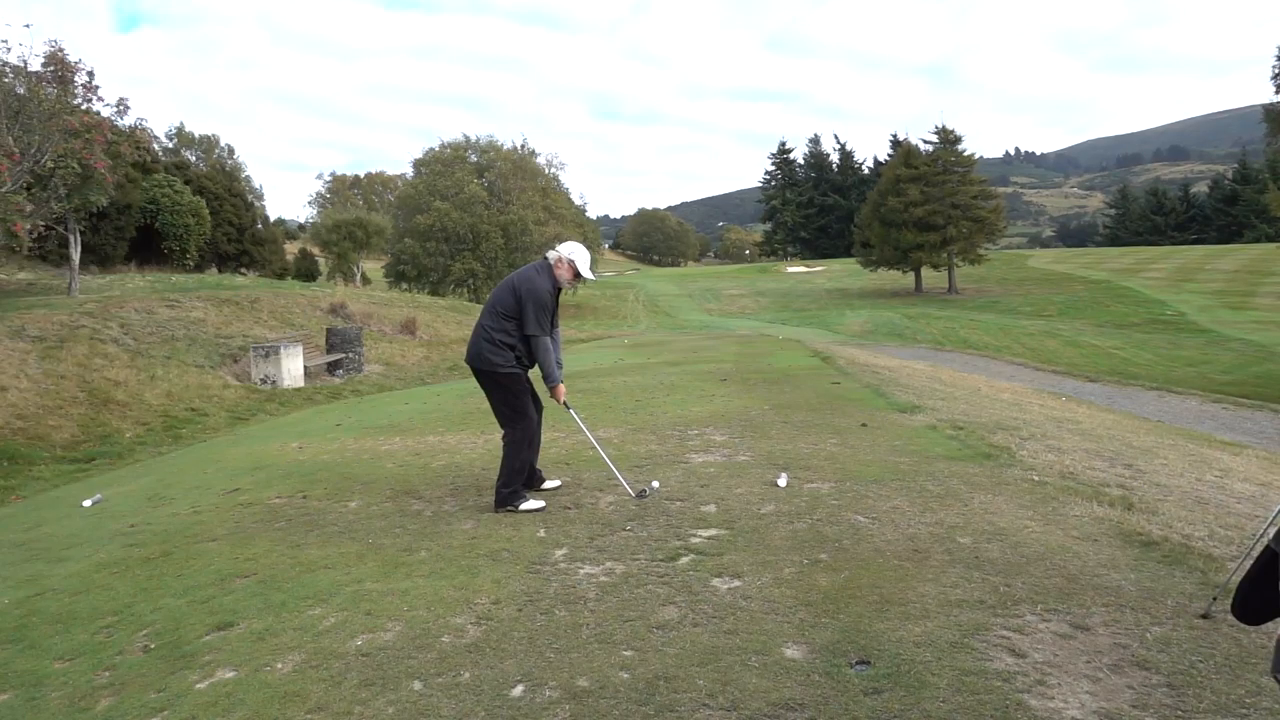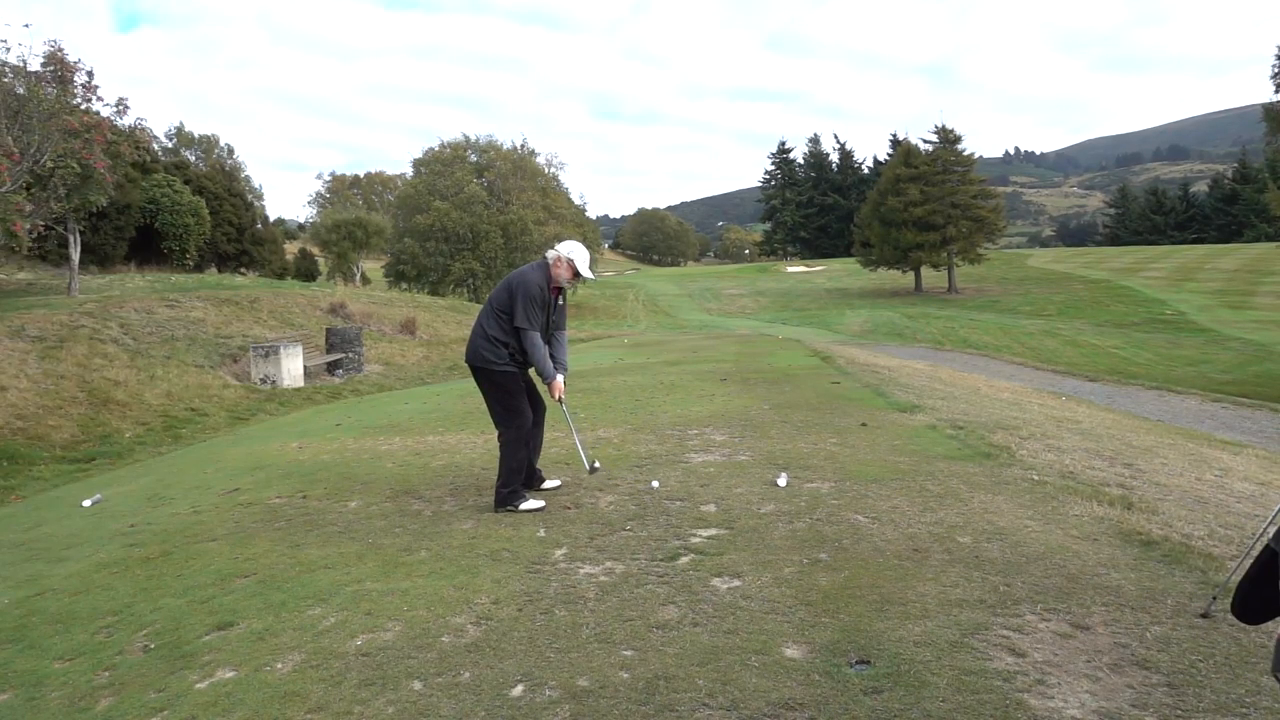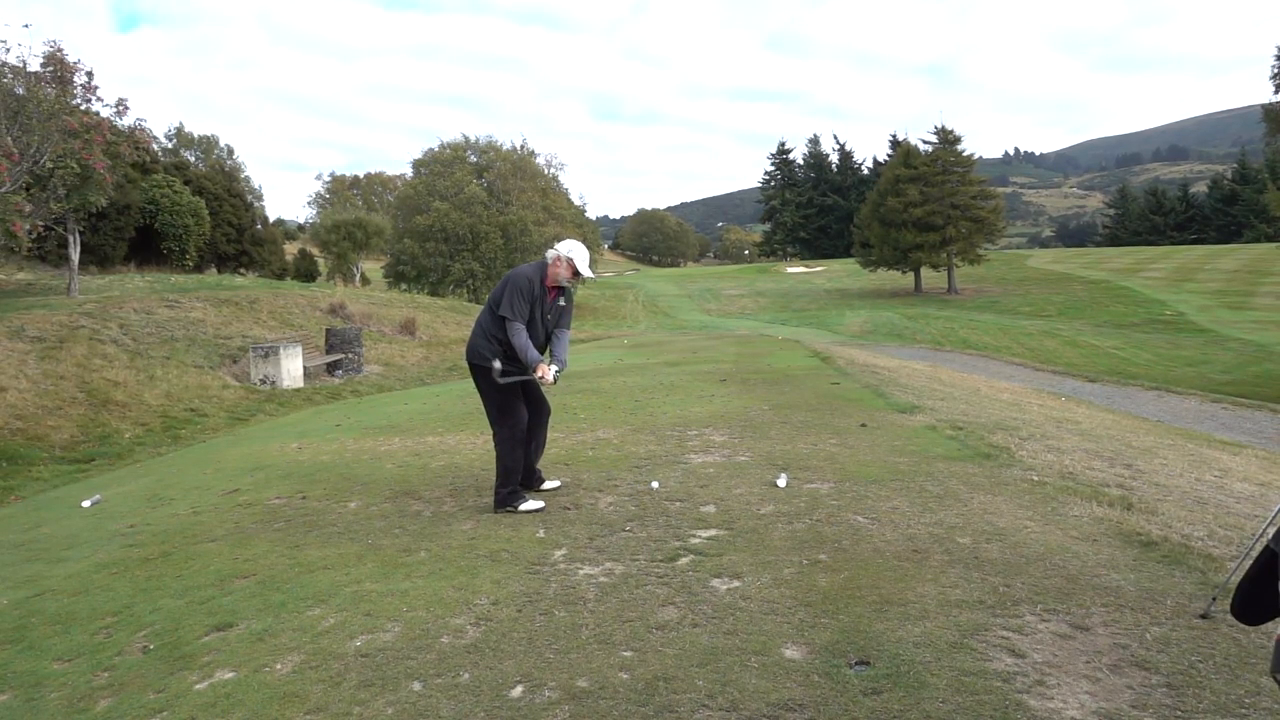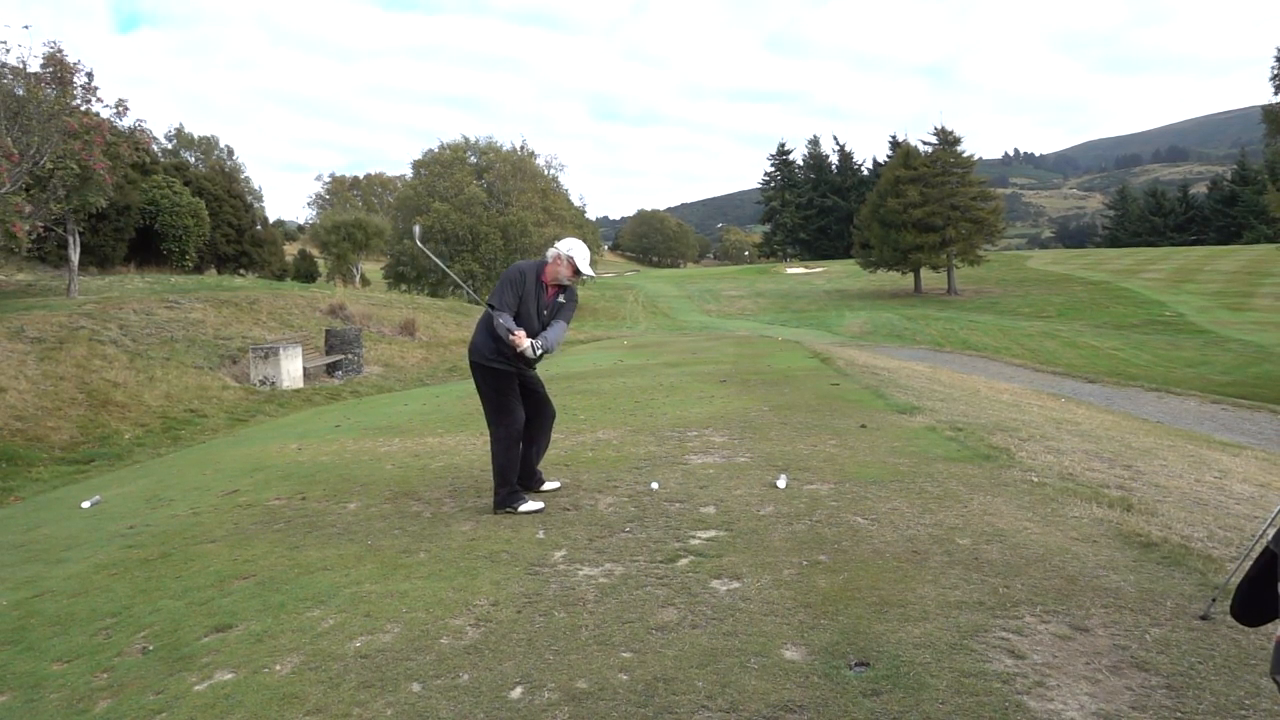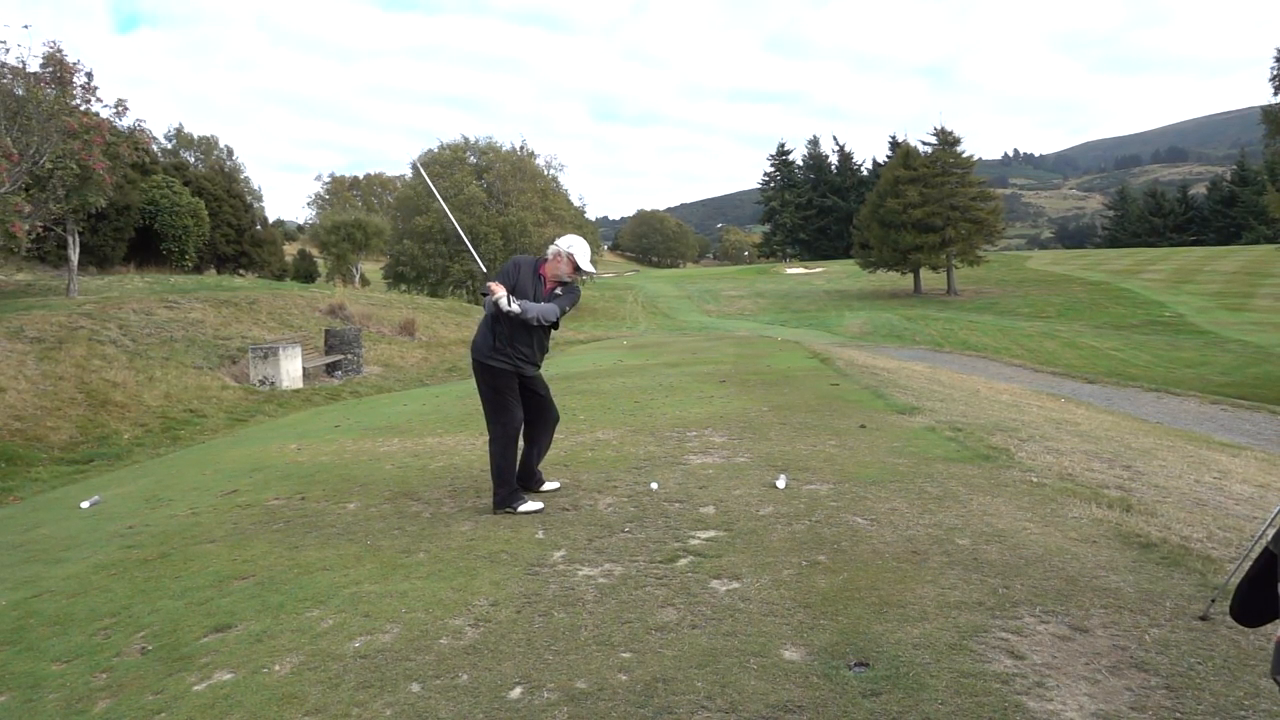
dt=1s
person 1, frame 1
left shoulder: (548, 281)
right shoulder: (537, 285)
left elbow: (552, 332)
right elbow: (540, 340)
left wrist: (557, 374)
right wrist: (554, 382)
left hip: (504, 357)
right hip: (494, 358)
left knee: (532, 412)
right knee: (521, 422)
left ankle: (529, 477)
right ankle: (508, 495)
person 1, frame 2
left shoulder: (557, 287)
right shoulder: (531, 282)
left elbow: (558, 332)
right elbow: (531, 336)
left wrist: (560, 373)
right wrist: (550, 378)
left hip: (510, 358)
right hip: (492, 357)
left knee: (535, 411)
right knee: (517, 422)
left ankle: (529, 477)
right ankle: (508, 495)
person 1, frame 3
left shoulder: (564, 292)
right shoulder: (524, 278)
left elbow: (561, 332)
right elbow: (515, 328)
left wrist: (555, 366)
right wrist: (537, 363)
left hip: (516, 361)
right hip: (491, 356)
left knee: (539, 412)
right knee: (513, 422)
left ankle: (528, 477)
right ankle: (507, 496)
person 1, frame 4
left shoulder: (568, 295)
right shoulder: (521, 273)
left elbow: (558, 328)
right elbow: (500, 315)
left wrist: (535, 345)
right wrist: (515, 337)
left hip: (522, 363)
right hip: (492, 357)
left knee: (543, 414)
right knee: (510, 423)
left ankle: (528, 477)
right ankle: (507, 497)
person 1, frame 5
left shoulder: (570, 291)
right shoulder: (519, 267)
left elbow: (548, 313)
right elbow: (490, 304)
left wrist: (513, 304)
right wrist: (497, 301)
left hip: (527, 364)
right hip: (494, 358)
left knee: (546, 417)
right knee: (507, 423)
left ankle: (528, 478)
right ankle: (506, 497)
